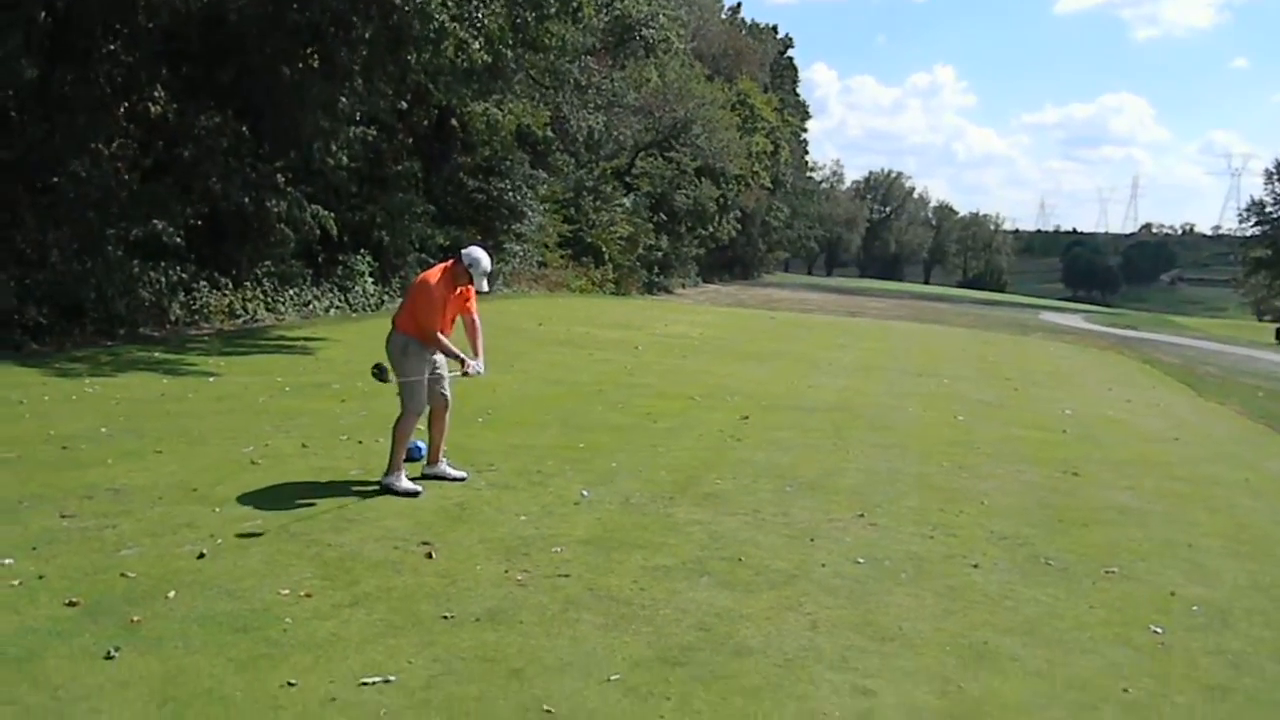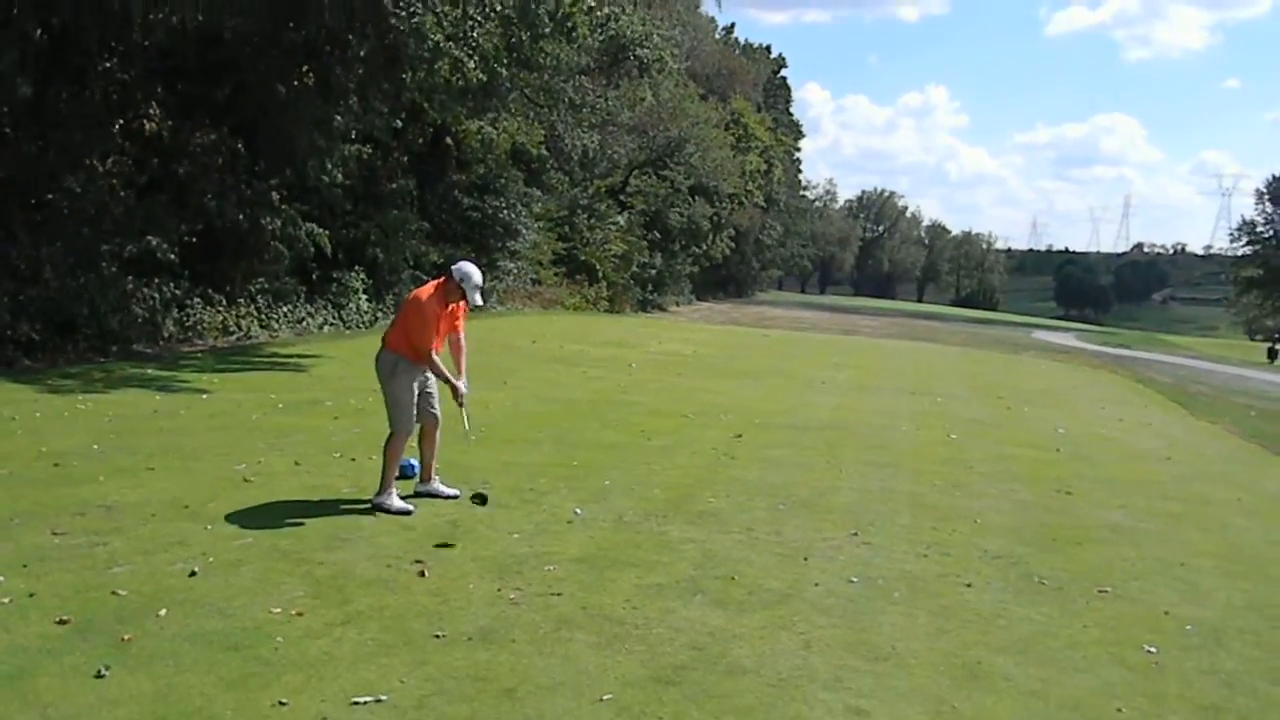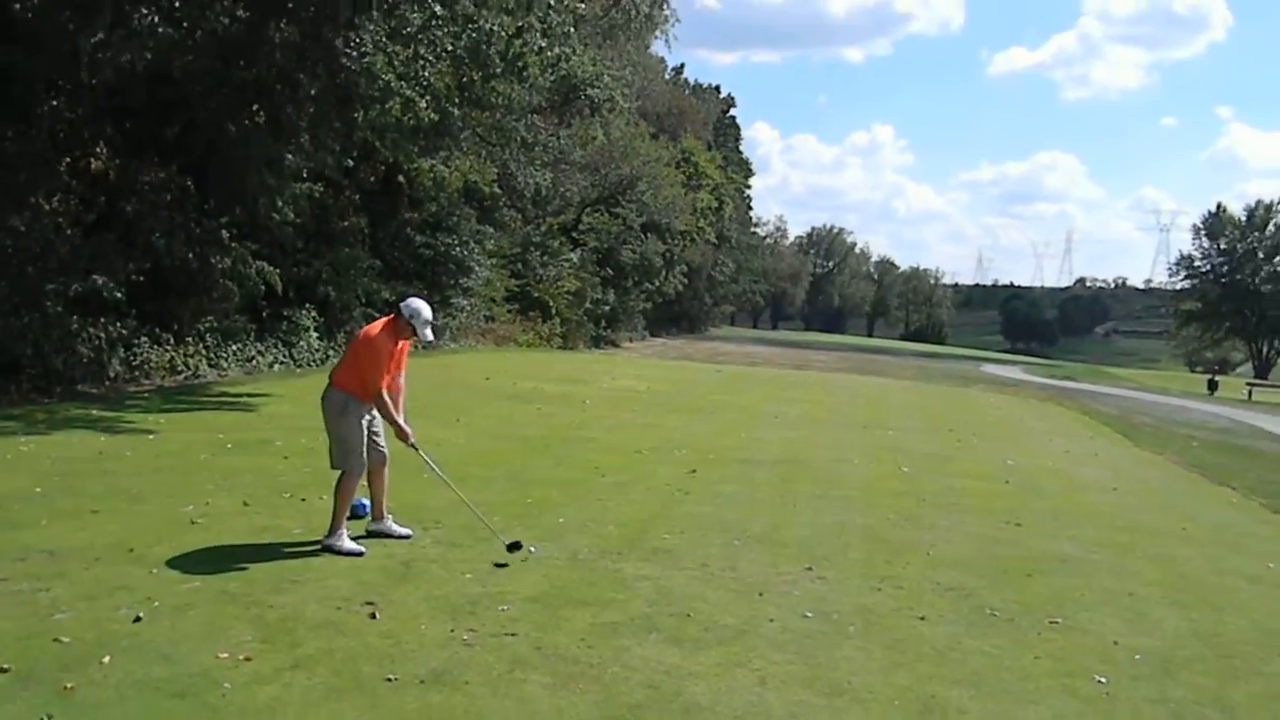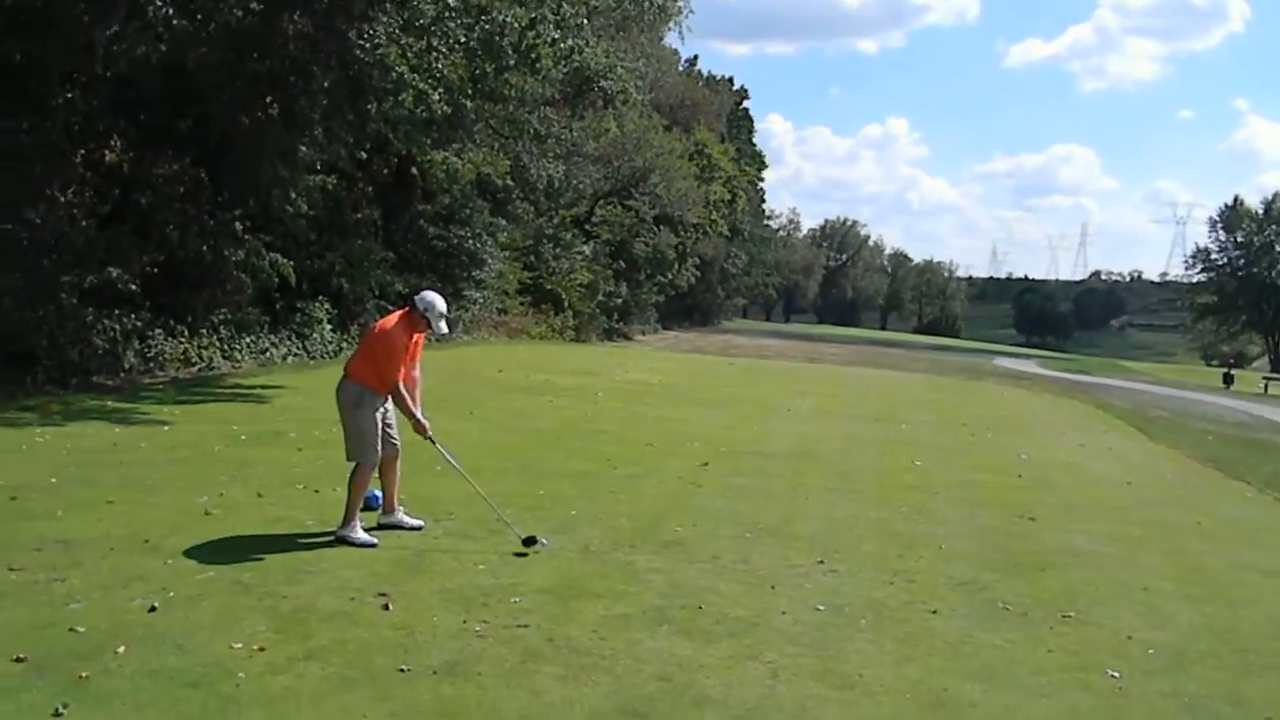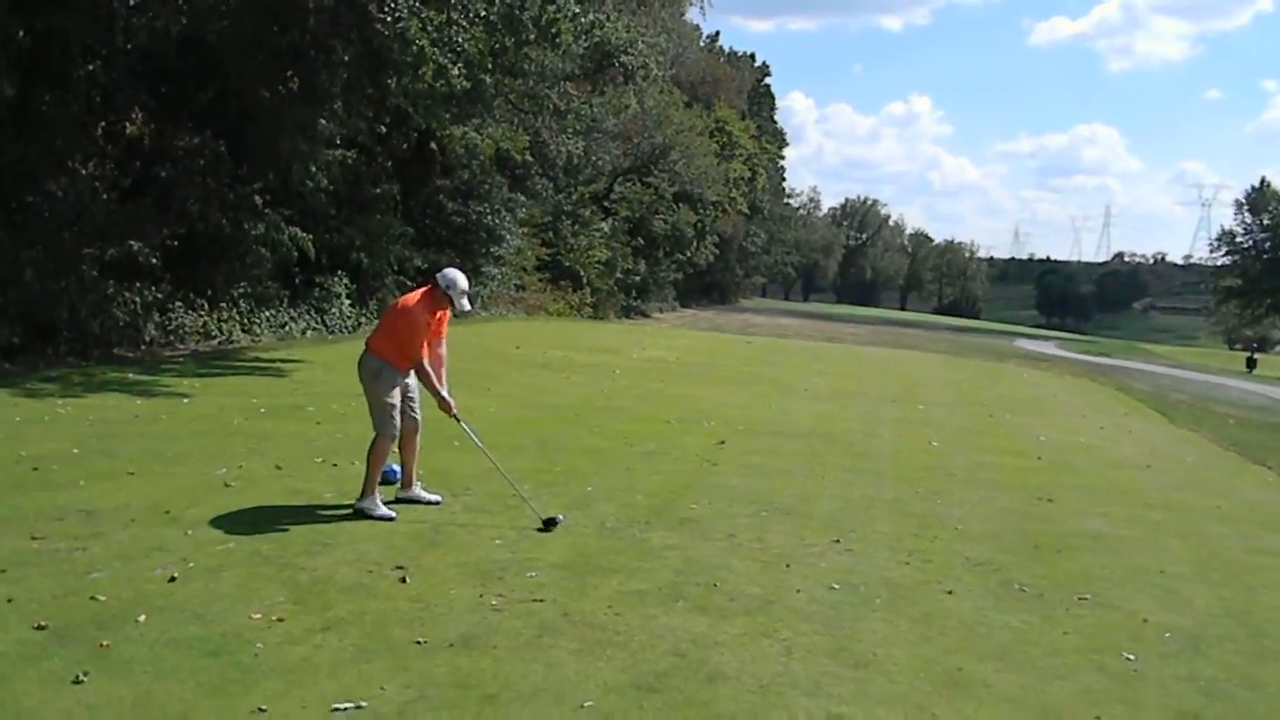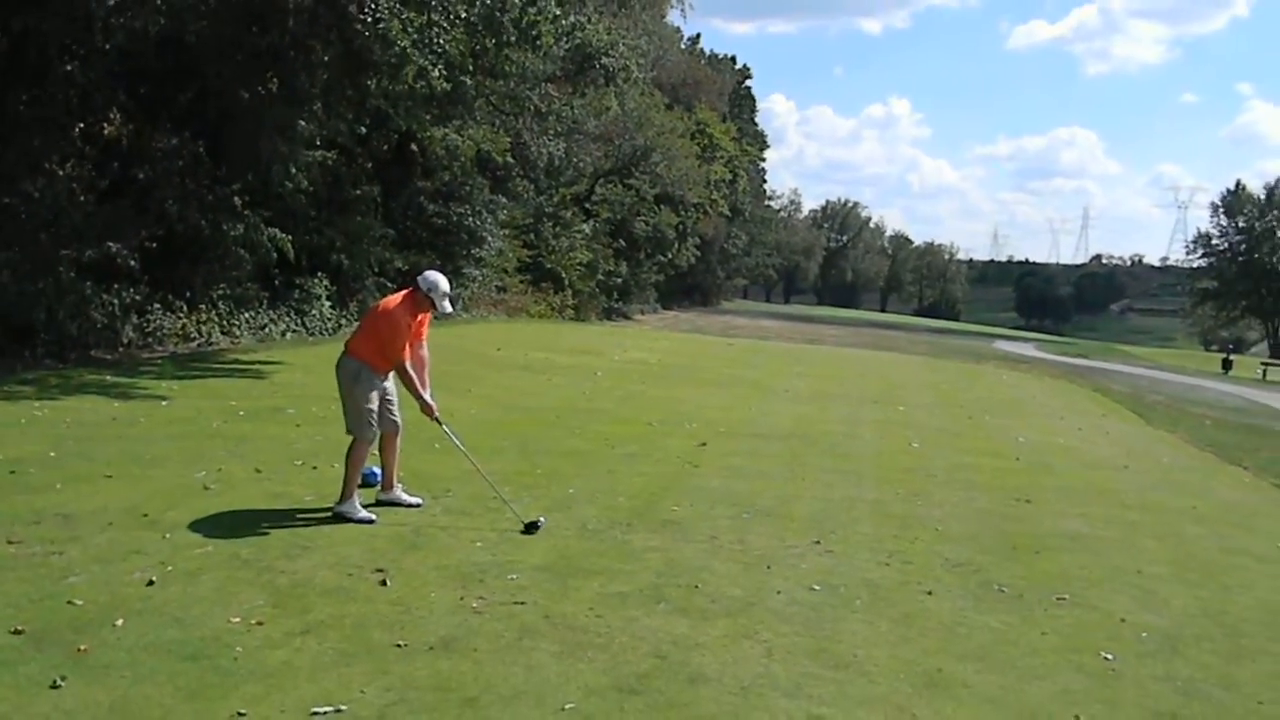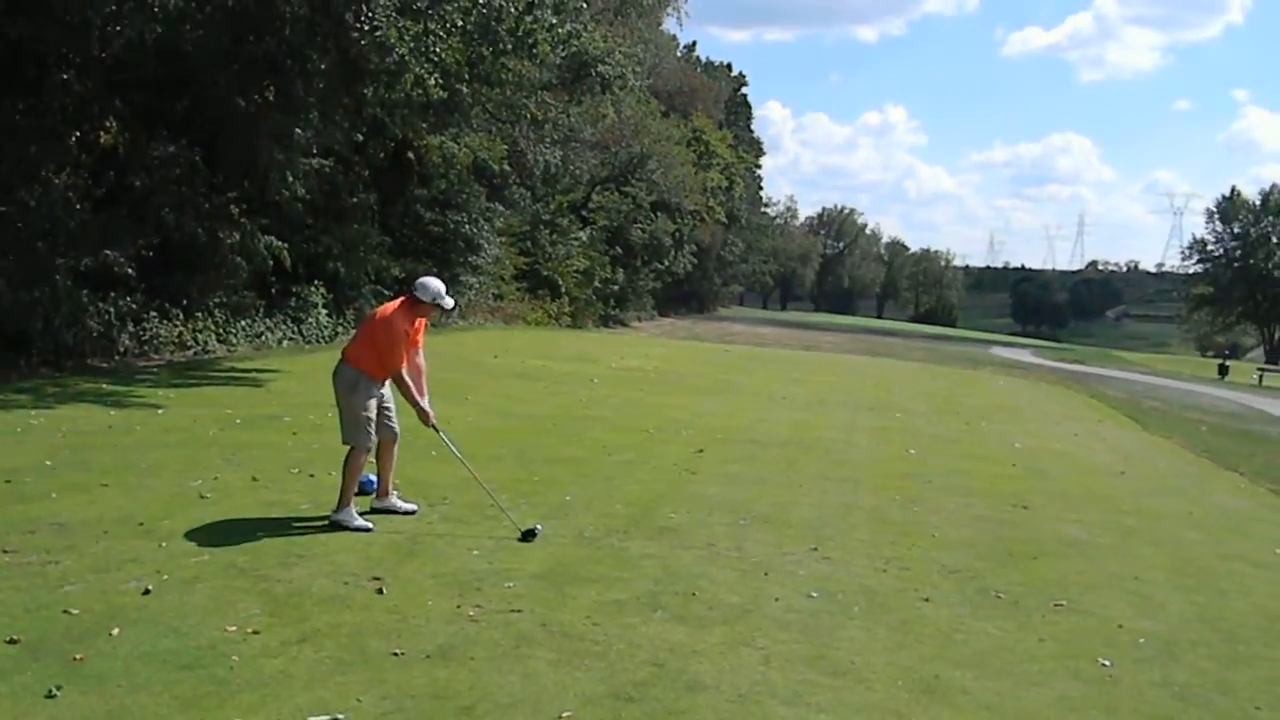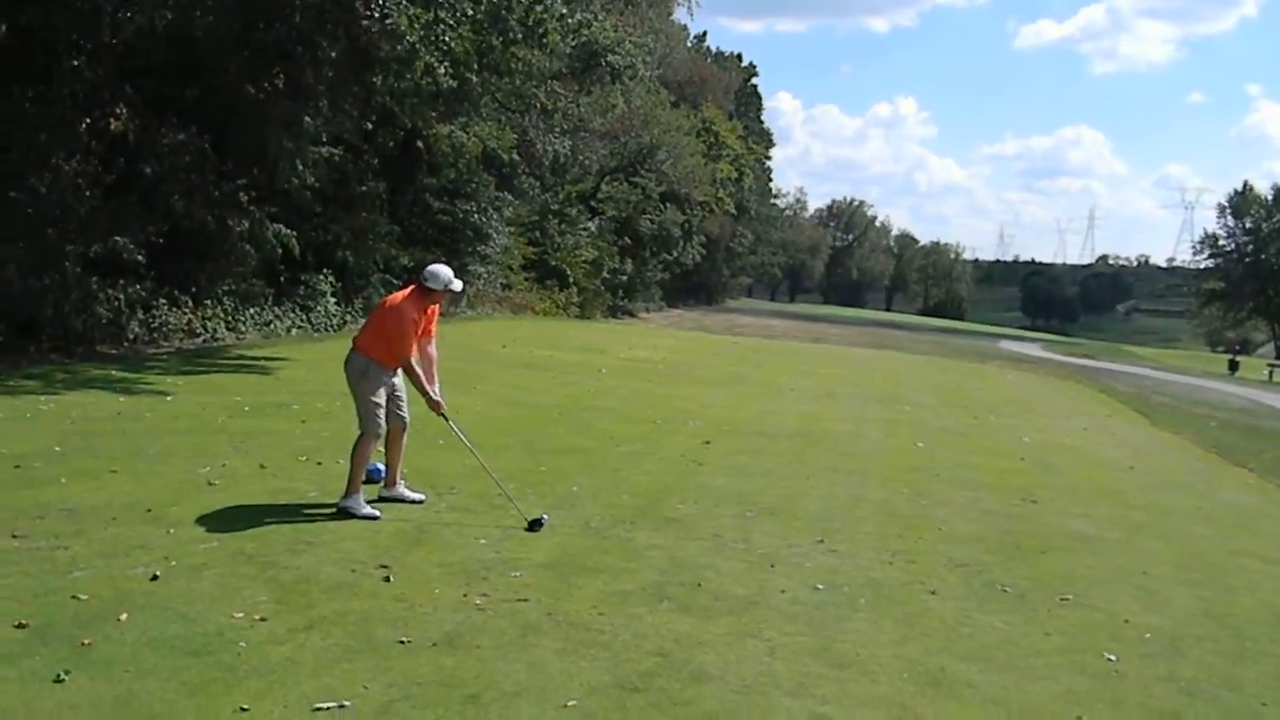
dt=0.2s
person 1, frame 1
left shoulder: (464, 284)
right shoulder: (431, 285)
left elbow: (472, 319)
right elbow: (432, 334)
left wrist: (478, 357)
right wrist: (461, 358)
left hip: (432, 346)
right hip: (408, 344)
left knee: (442, 403)
right knee: (414, 407)
left ankle: (435, 464)
right ankle: (394, 474)
person 1, frame 2
left shoulder: (456, 301)
right shoulder: (424, 302)
left elbow: (457, 338)
right elbow: (428, 353)
left wrist: (461, 377)
right wrist: (451, 383)
left hip: (422, 364)
right hip: (398, 362)
left knee: (432, 421)
right knee: (402, 427)
left ankle: (427, 481)
right ankle: (385, 493)
person 1, frame 3
left shoulder: (402, 338)
right shoulder: (376, 340)
left elbow: (397, 378)
right elbow: (378, 392)
left wrist: (400, 418)
right wrist: (397, 426)
left hip: (366, 402)
right hip: (345, 401)
left knee: (379, 459)
right knee: (354, 466)
left ankle: (379, 520)
right ankle: (336, 535)
person 1, frame 4
left shoulder: (416, 330)
right shoulder: (392, 333)
left elbow: (412, 371)
right elbow: (396, 386)
left wrist: (418, 411)
right wrist: (415, 419)
left hip: (379, 394)
right hip: (359, 393)
left knee: (392, 452)
right knee: (369, 459)
left ankle: (390, 513)
right ankle: (349, 526)
person 1, frame 5
left shoulder: (440, 308)
right shoulder: (413, 310)
left elbow: (438, 347)
right elbow: (421, 363)
left wrist: (443, 388)
right wrist: (440, 397)
left hip: (402, 368)
right hip: (380, 367)
left knee: (412, 426)
right knee: (389, 431)
left ankle: (409, 487)
right ankle: (367, 498)
person 1, frame 6
left shoulder: (421, 310)
right shoulder: (395, 313)
left elbow: (420, 349)
right elbow: (402, 366)
left wrist: (426, 391)
right wrist: (421, 400)
left hip: (380, 370)
right hip: (358, 369)
left knee: (392, 428)
right knee: (366, 434)
left ankle: (389, 489)
right ankle: (346, 502)
person 1, frame 7
left shoulder: (418, 316)
right shoulder: (393, 321)
left elbow: (416, 356)
right elbow: (399, 374)
left wrist: (424, 399)
right wrist: (419, 407)
left hip: (377, 378)
right hip: (355, 378)
left knee: (390, 435)
right knee: (363, 443)
left ankle: (384, 497)
right ankle: (343, 510)
person 1, frame 8
left shoulder: (430, 306)
right shoulder: (403, 310)
left elbow: (428, 346)
right elbow: (409, 362)
left wrist: (435, 387)
right wrist: (428, 396)
left hip: (389, 367)
right hip: (367, 366)
left knee: (399, 425)
right knee: (373, 429)
left ankle: (392, 486)
right ankle: (351, 497)
